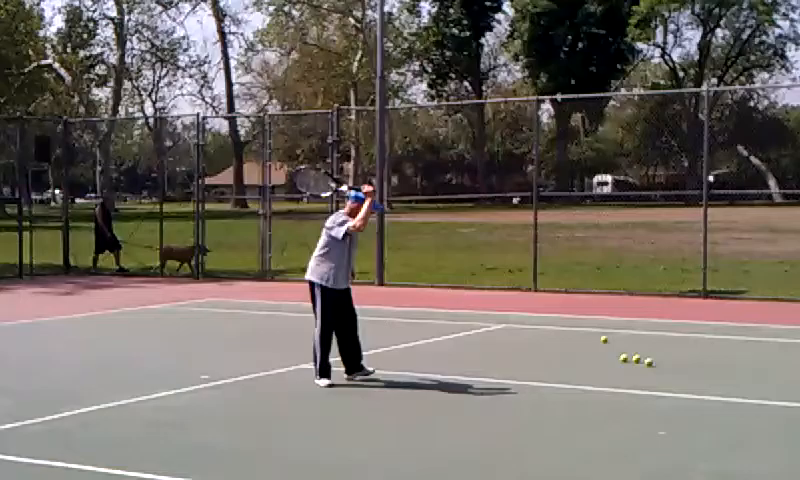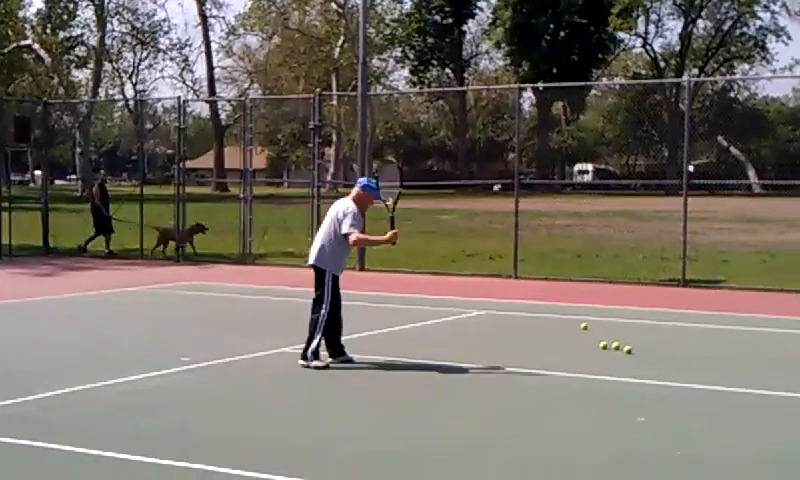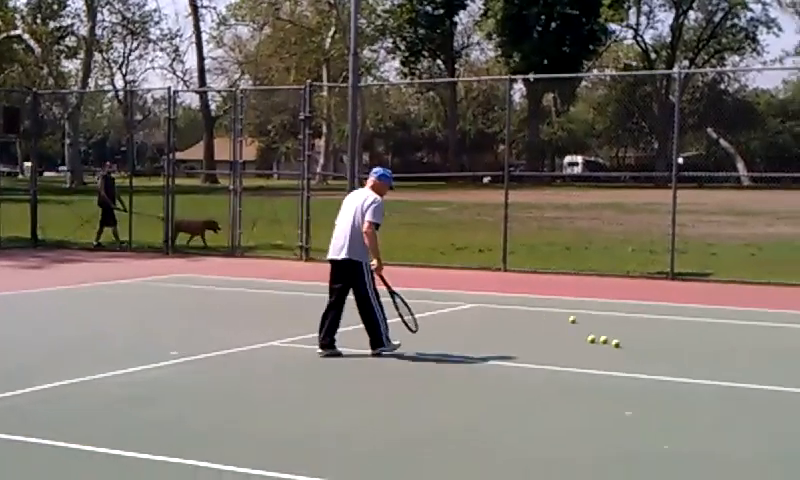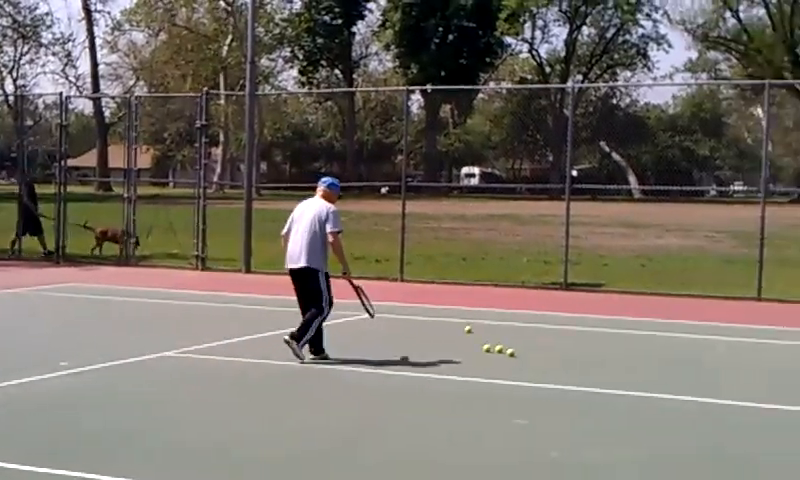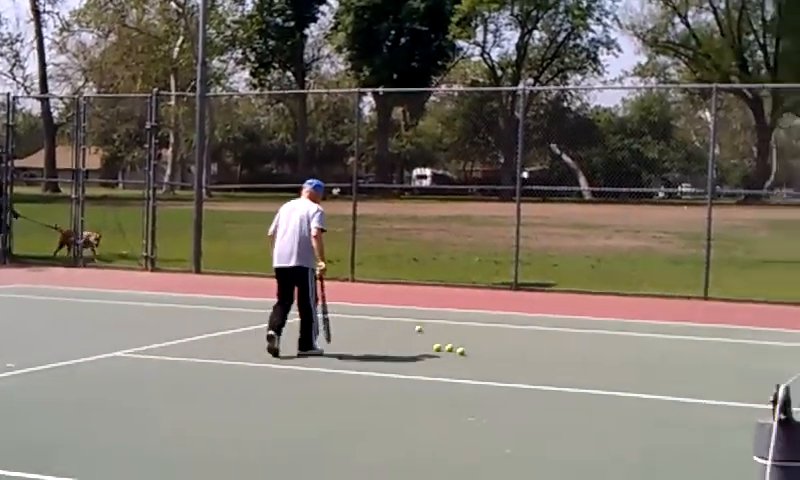
dt=0.5s
person 1, frame 1
left shoulder: (348, 222)
right shoulder: (337, 219)
right elbow: (359, 226)
left wrist: (349, 270)
right wrist: (369, 200)
left hip: (341, 283)
right hip: (322, 281)
left knee: (348, 326)
right knee: (324, 328)
left ankle: (354, 367)
right ankle: (321, 373)
person 1, frame 2
left shoulder: (344, 204)
right shoulder: (350, 209)
right elbow: (355, 240)
right wrist: (384, 239)
left hip: (327, 263)
right hip: (326, 264)
left knee: (333, 309)
right knee: (324, 309)
left ankle: (336, 351)
right ankle: (309, 355)
person 1, frame 3
left shoulder: (351, 195)
right shoulder: (375, 200)
right elbow: (368, 229)
right wrist: (377, 258)
left hip: (337, 254)
right hip: (356, 257)
left knee: (336, 300)
right knee: (369, 300)
left ankle: (326, 344)
right ankle: (380, 342)
person 1, frame 4
left shoulder: (301, 206)
right shoulder: (329, 209)
left elbow: (285, 234)
right elbow: (333, 240)
right wrist: (345, 265)
left hip: (294, 264)
right hip: (313, 264)
left knee: (310, 306)
right knee: (322, 305)
left ankle: (316, 349)
right ankle: (296, 338)
person 1, frame 5
left shoulder: (286, 207)
right shoulder: (315, 209)
left elbow: (272, 234)
right elbow: (316, 235)
left wrist: (276, 257)
right wrist: (321, 260)
left hip: (281, 262)
right hip: (302, 263)
left knee: (283, 302)
right knee: (307, 304)
left ankle: (274, 332)
right ankle: (306, 345)
